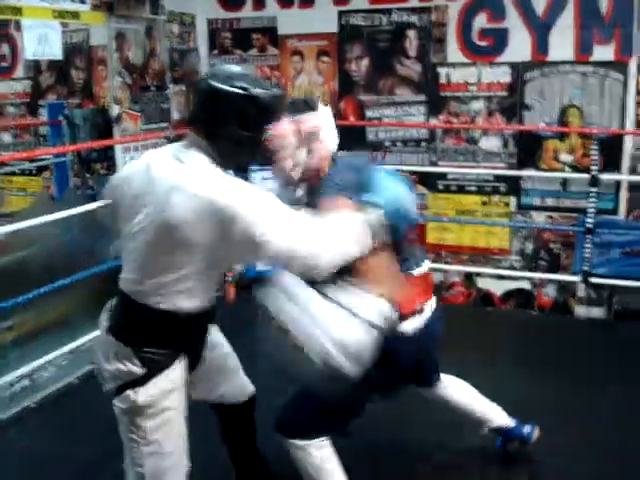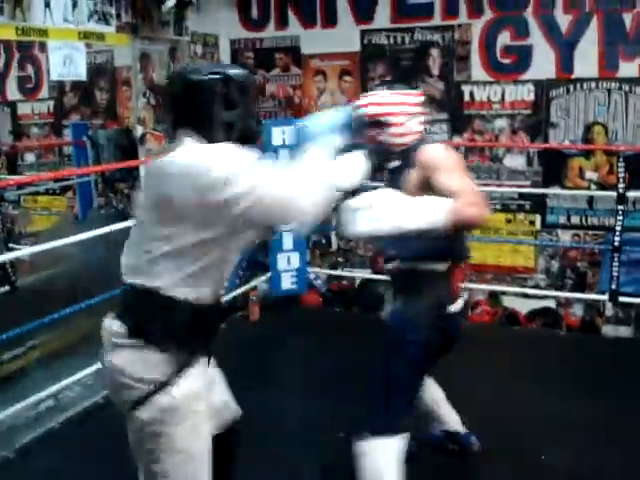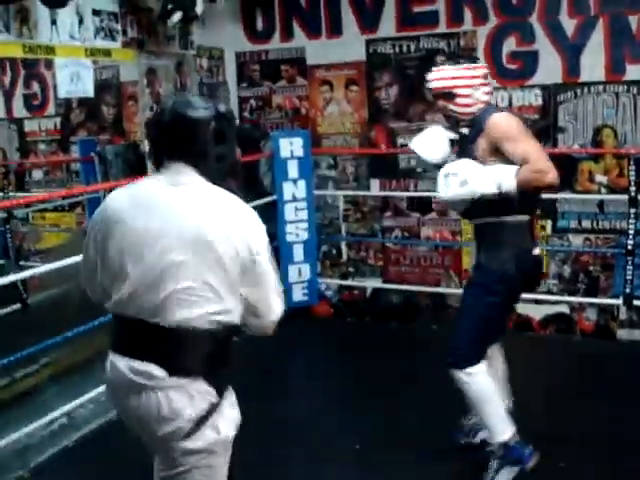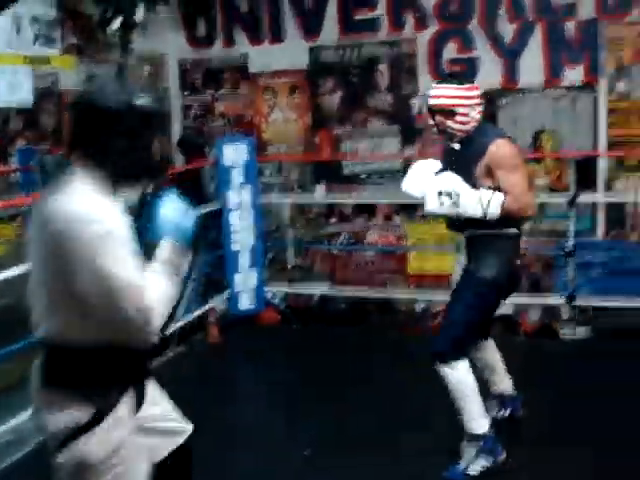
dt=0.3s
person 1, frame 1
left shoulder: (155, 161)
right shoulder: (219, 197)
left elbow: (116, 196)
right elbow: (312, 250)
right wrist: (376, 218)
left hip: (184, 329)
right hip: (144, 352)
left knee: (238, 399)
person 1, frame 2
left shoulder: (169, 167)
right shoulder: (210, 167)
right elbow: (298, 198)
right wrist: (357, 159)
left hip: (175, 343)
right hip: (157, 354)
left knee: (220, 424)
person 1, frame 3
left shoulder: (116, 205)
right shoulder: (236, 216)
left elbow: (96, 286)
right elbow: (265, 317)
left hip: (126, 370)
right hip: (185, 385)
person 1, frame 4
left shoulder: (58, 200)
right shoulder: (90, 216)
right elbow: (144, 318)
left wrist: (147, 236)
right wrist: (172, 245)
left hip: (115, 378)
right hip: (89, 398)
left knee: (174, 444)
person 2, frame 1
left shoulder: (334, 201)
right shoulder: (360, 169)
left hip: (391, 332)
right hip: (418, 317)
left knee: (299, 427)
right knee: (427, 378)
right ankle: (511, 427)
person 2, frame 2
left shoulder: (432, 156)
right shoulder: (396, 166)
left elbow: (475, 209)
right elbow: (373, 224)
left wrist: (405, 213)
right wrist: (358, 193)
left hip: (424, 305)
right hip: (424, 299)
left knee: (381, 428)
right knee: (407, 376)
right ankle: (458, 432)
person 2, frame 3
left shoulder: (499, 123)
right shoulder: (465, 134)
left elbow: (546, 174)
right elbow: (457, 194)
left wrist: (487, 179)
right wrist: (435, 164)
left hip: (507, 252)
right hip: (495, 248)
left knee: (463, 356)
right knee: (481, 336)
right ankle: (495, 416)
person 2, frame 4
left shoulder: (495, 147)
right shoulder: (453, 148)
left elbow: (524, 206)
right elbow: (447, 200)
left wrist: (466, 200)
right wrist: (430, 189)
left hip: (492, 259)
right hip: (479, 255)
left knee: (448, 349)
right knee: (473, 331)
left ankle: (483, 443)
right ankle: (505, 397)
